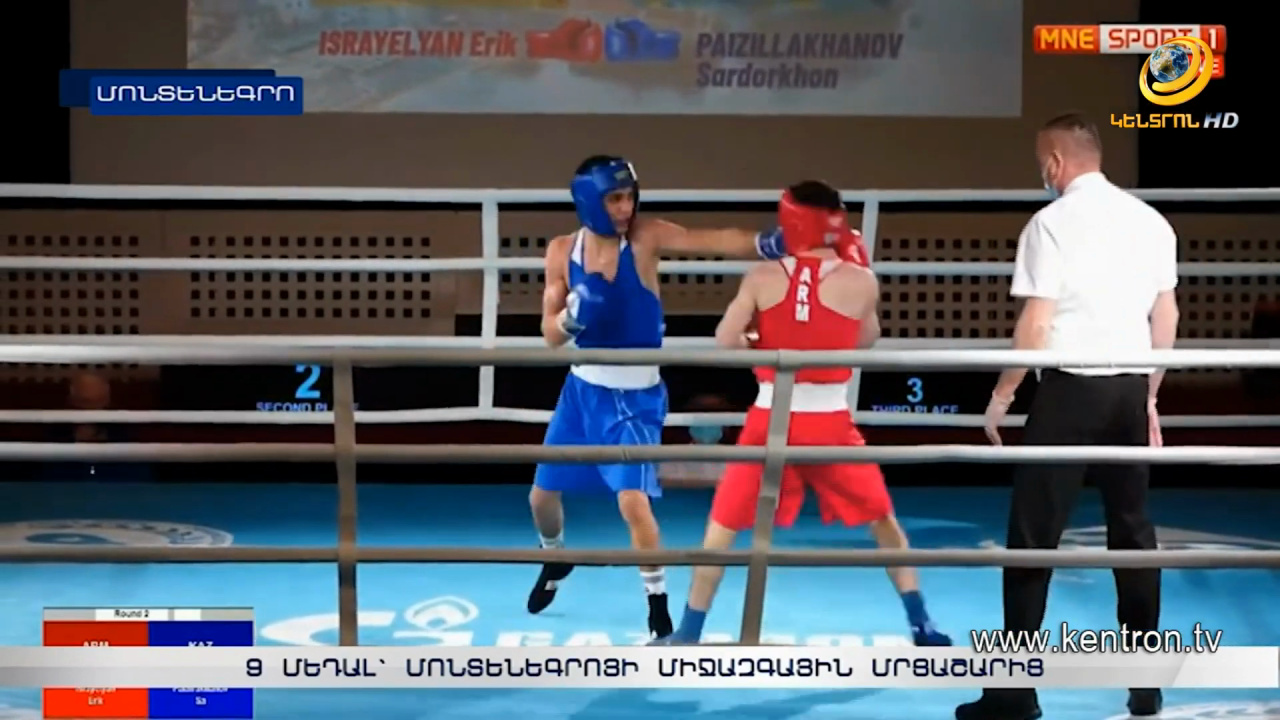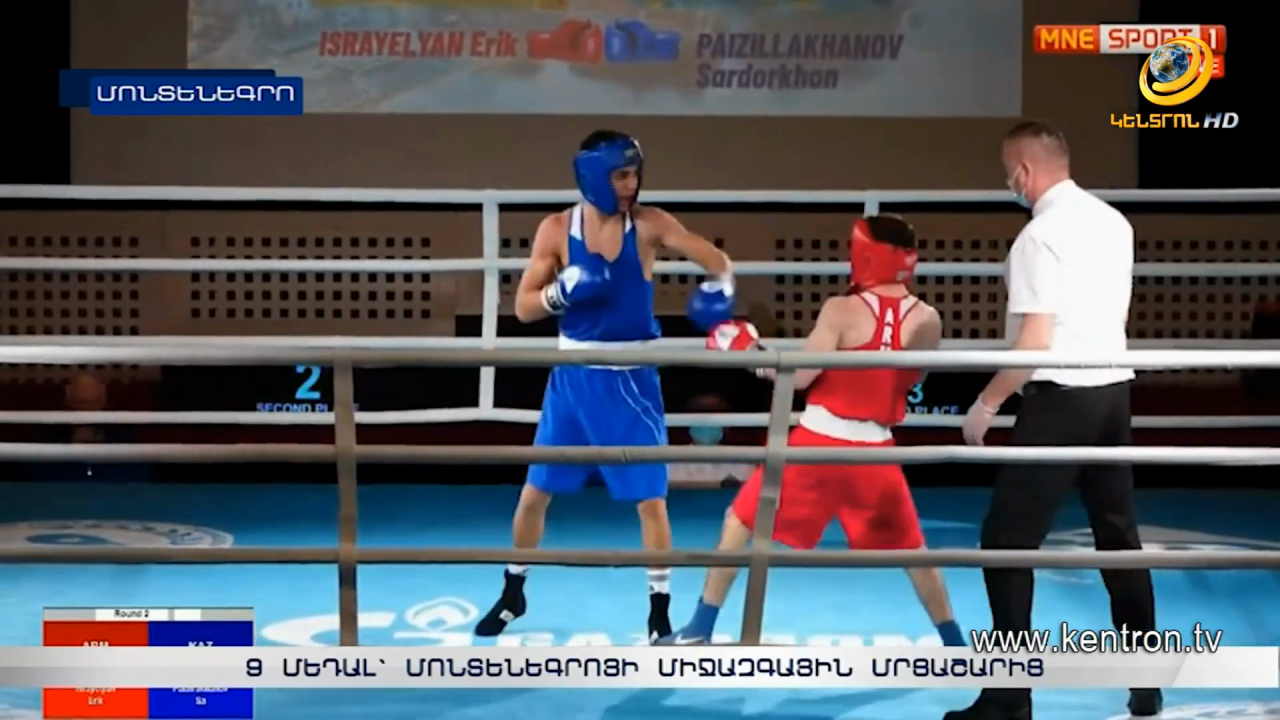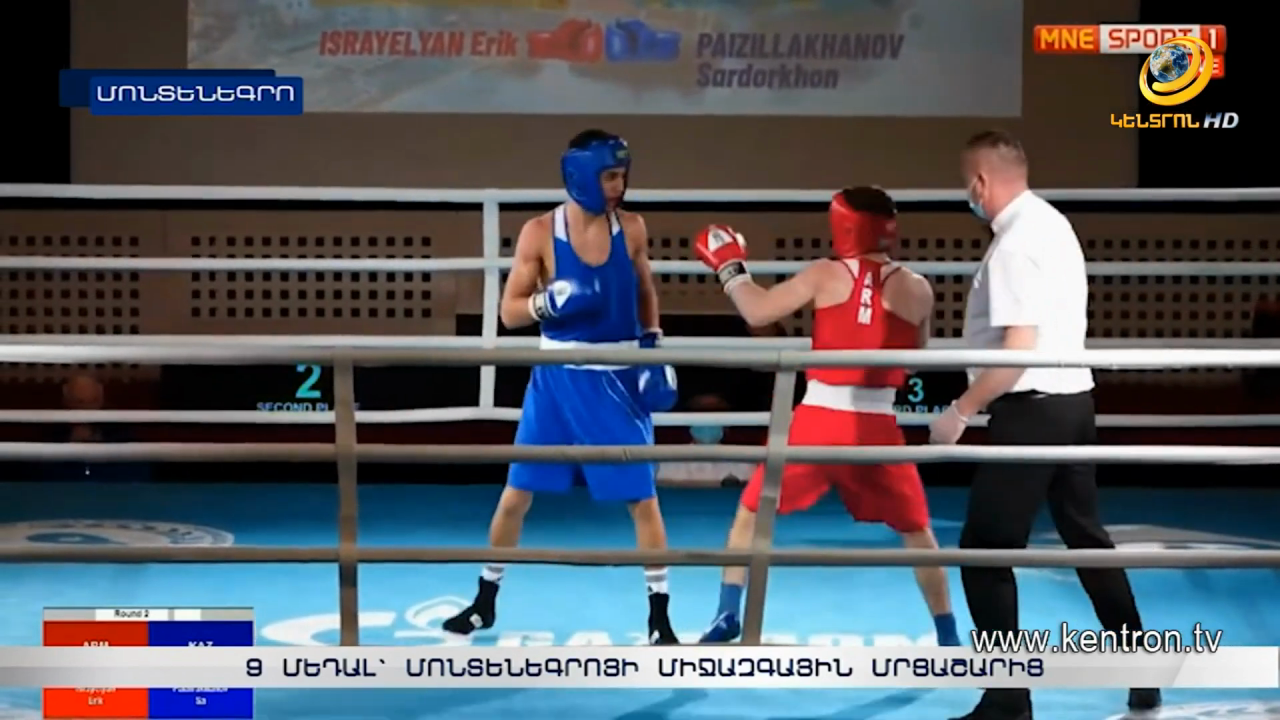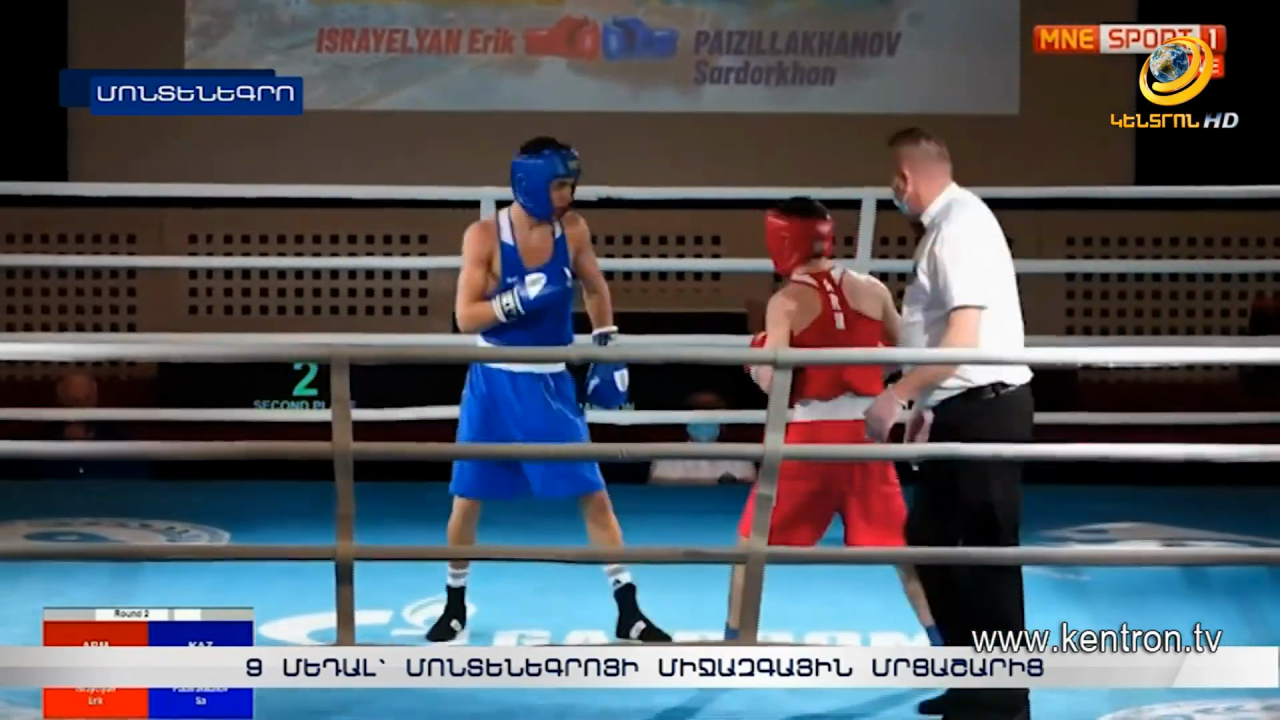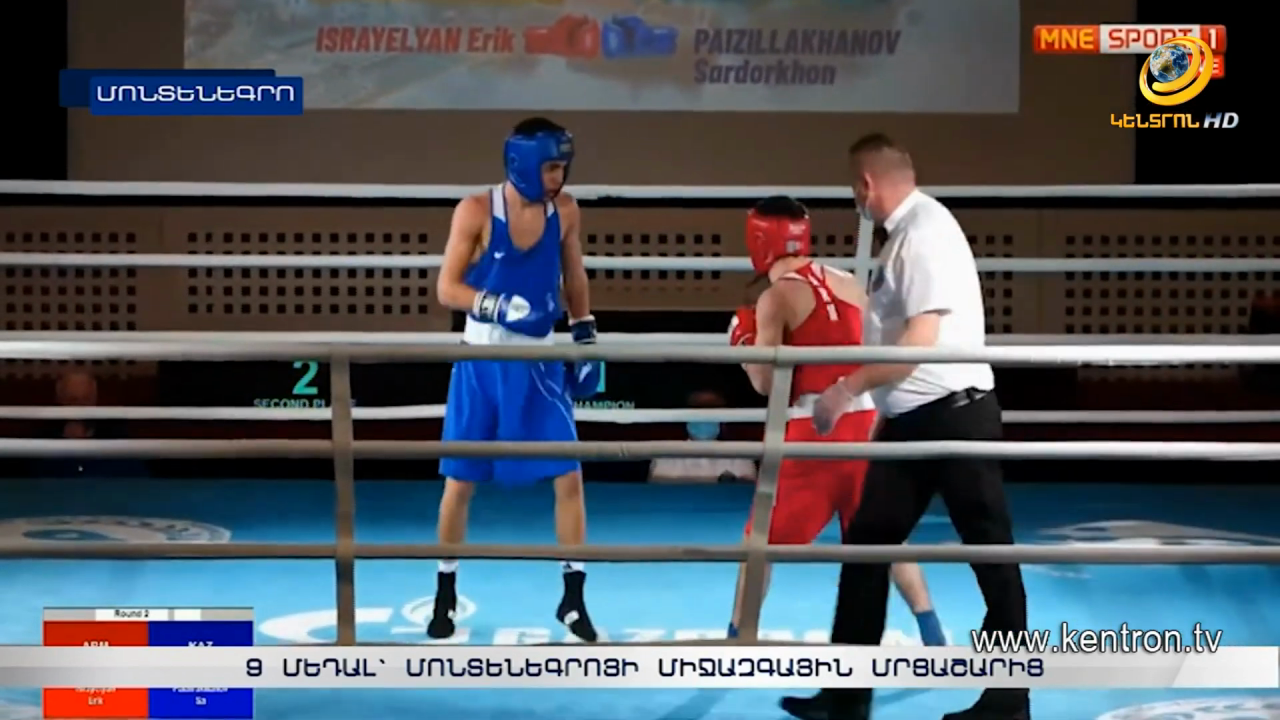
dt=0.2s
person 1, frame 1
left shoulder: (1052, 220)
right shoulder: (1150, 220)
left elbow: (1036, 323)
right elbow: (1165, 318)
left wrist: (1000, 395)
left hip: (1072, 389)
right hip: (1131, 389)
left knee: (1033, 536)
right knee: (1133, 533)
person 1, frame 2
left shoulder: (1041, 233)
right shoulder: (1113, 221)
left elbow: (1036, 341)
left wrist: (986, 403)
left hip: (1059, 400)
right hip: (1113, 392)
left knee: (1007, 540)
right knee: (1119, 537)
person 1, frame 3
left shoulder: (1014, 245)
right shoulder: (1052, 225)
left elbow: (1018, 351)
left wrist: (960, 411)
left hip: (1032, 409)
right hip: (1070, 400)
left knee: (986, 549)
right knee: (1086, 537)
person 1, frame 4
left shoulder: (959, 231)
right shoulder: (958, 221)
left elbow: (964, 337)
left wrist: (897, 395)
right wrist: (929, 404)
left hip: (987, 405)
right hip: (967, 405)
left knee: (989, 547)
right knee: (931, 538)
person 1, frame 5
left shoulder: (927, 233)
right shoulder: (908, 232)
left elbow: (921, 341)
left wrist: (845, 388)
right wrist: (873, 401)
left hip: (956, 413)
right hip: (915, 417)
left knee: (988, 552)
right knee: (867, 545)
person 2, frame 1
left shoulder: (646, 236)
right shoulder: (561, 251)
left elbow: (721, 240)
right elbow: (550, 336)
left wrist: (774, 242)
right wrist: (571, 317)
left hip: (634, 395)
right hip: (582, 388)
left knee: (632, 500)
right knee: (542, 496)
left ankle: (659, 614)
right ankle: (555, 561)
person 2, frame 2
left shoulder: (651, 223)
right shoulder: (556, 230)
left elbow: (715, 258)
right elbow: (524, 310)
left wrist: (718, 289)
right wrist: (564, 289)
left hip: (633, 379)
right hip: (574, 376)
left knee: (650, 500)
right knee: (535, 494)
left ankle: (660, 618)
right ankle: (512, 595)
person 2, frame 3
left shoulder: (630, 228)
right shoulder: (539, 232)
left elbow: (646, 293)
right elbow: (510, 313)
left wrist: (654, 351)
right wrist: (553, 299)
left hip: (618, 380)
right hip: (556, 377)
left knee: (643, 499)
right knee: (516, 496)
left ankle: (660, 618)
right ankle: (484, 602)
person 2, frame 4
left shoulder: (572, 228)
right shoulder: (484, 235)
left elbow: (595, 289)
right elbow: (466, 316)
left wrist: (607, 349)
right wrist: (518, 298)
left hip: (550, 383)
right hip: (493, 383)
left knee: (593, 497)
right knee: (468, 502)
left ankle: (630, 612)
right ankle: (455, 607)
person 2, frame 5
left shoulder: (565, 209)
right shoulder: (476, 210)
right elbow: (448, 288)
left wrist: (585, 335)
right wrist: (501, 307)
left hip: (541, 364)
right hip: (483, 362)
left knee: (569, 478)
right knee: (459, 484)
left ankle: (573, 599)
right ankle: (446, 597)
person 3, frame 1
left shoulder: (764, 276)
right shoulder: (860, 281)
left elbow: (725, 340)
left wrist: (751, 342)
left hip: (771, 421)
right hip: (830, 422)
left knee: (724, 523)
right knee: (881, 520)
left ankle: (687, 634)
right ankle: (921, 625)
person 3, frame 2
left shoulder: (841, 309)
right shoulder: (927, 320)
left elbow: (800, 375)
left wrist: (745, 349)
left hip: (817, 442)
right hip: (870, 452)
left knee: (739, 524)
right knee: (910, 548)
left ankle: (699, 628)
right ankle: (956, 646)
person 3, frame 3
left shoulder: (825, 274)
right shoulder: (917, 289)
left elbow: (758, 312)
right elbow: (916, 353)
left wrist: (727, 264)
left hip: (819, 419)
right hip: (876, 425)
left knee: (751, 511)
right knee: (917, 533)
left ankle: (727, 617)
right ankle: (949, 642)
person 3, frame 4
left shoulder: (787, 302)
right shoulder: (871, 288)
left elbow: (771, 381)
left wrist: (755, 357)
left hip: (809, 435)
right hip: (864, 433)
left knee: (753, 543)
right knee: (898, 546)
left ankle: (732, 645)
right ankle: (940, 646)
person 3, frame 5
left shoulder: (776, 297)
right shoulder: (847, 281)
left elbow: (765, 381)
left wrist: (742, 341)
left hip: (812, 428)
right hip: (863, 422)
left knee: (762, 542)
right ankle: (934, 640)
